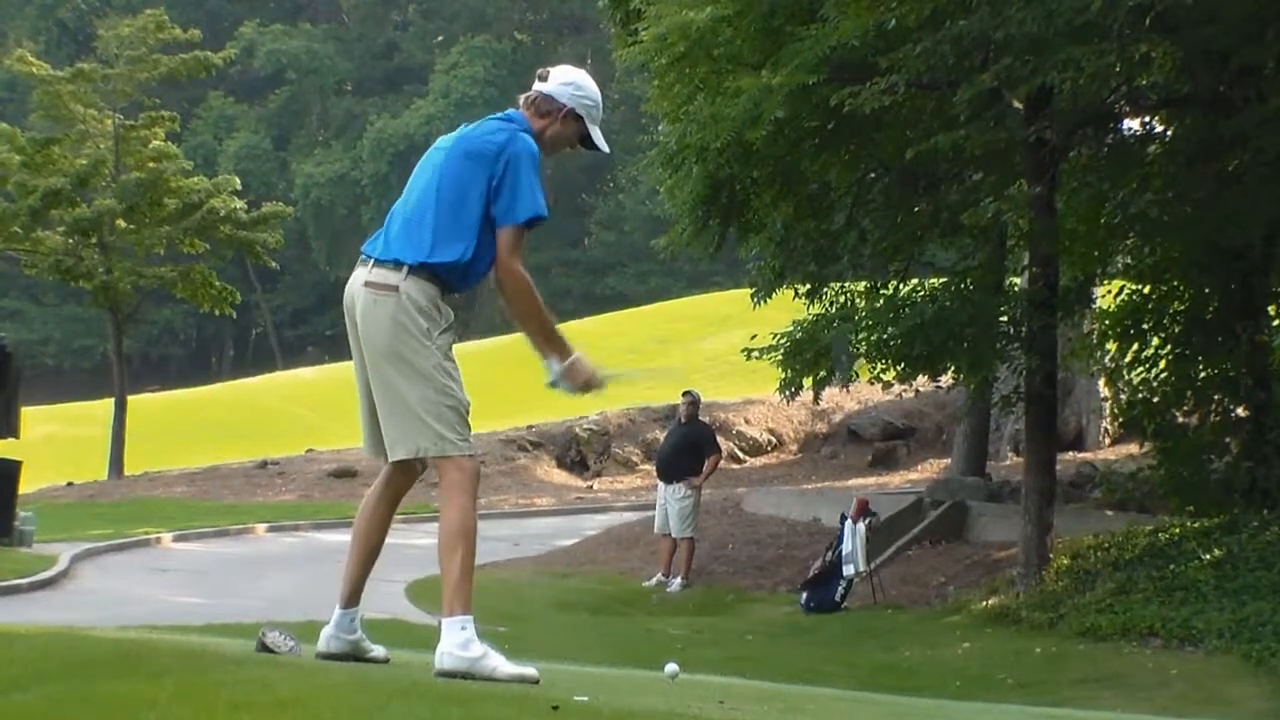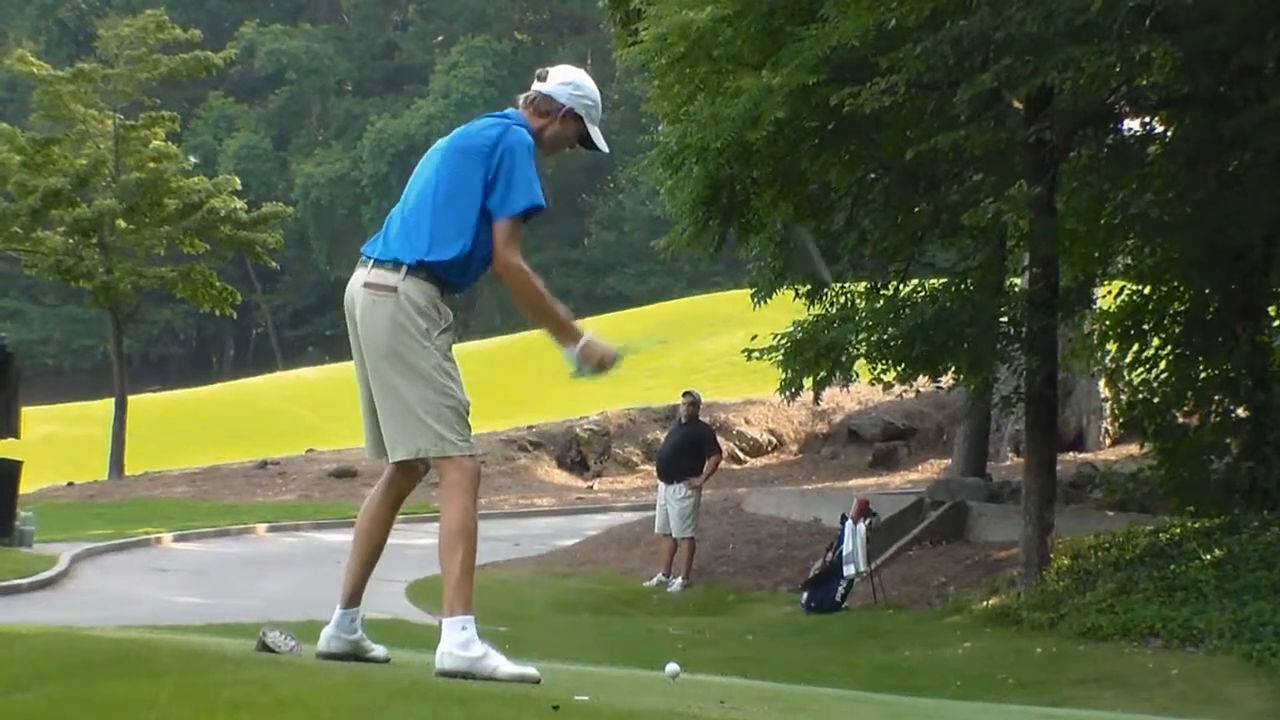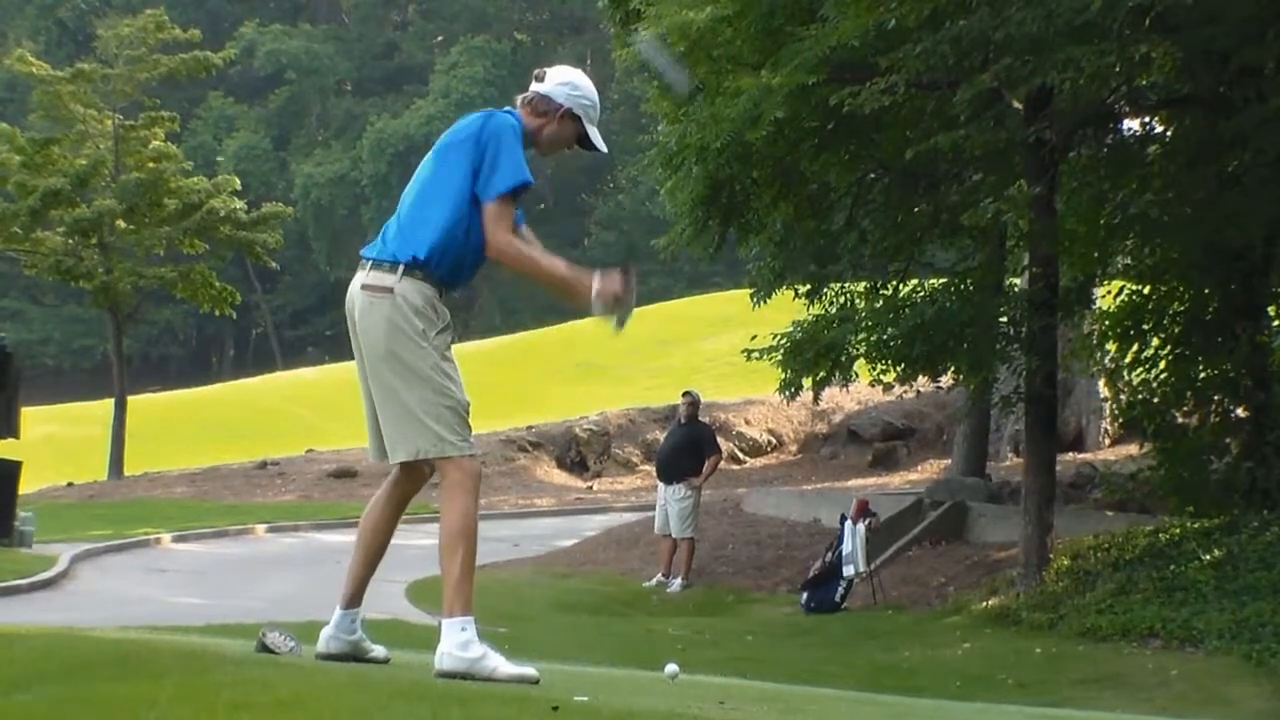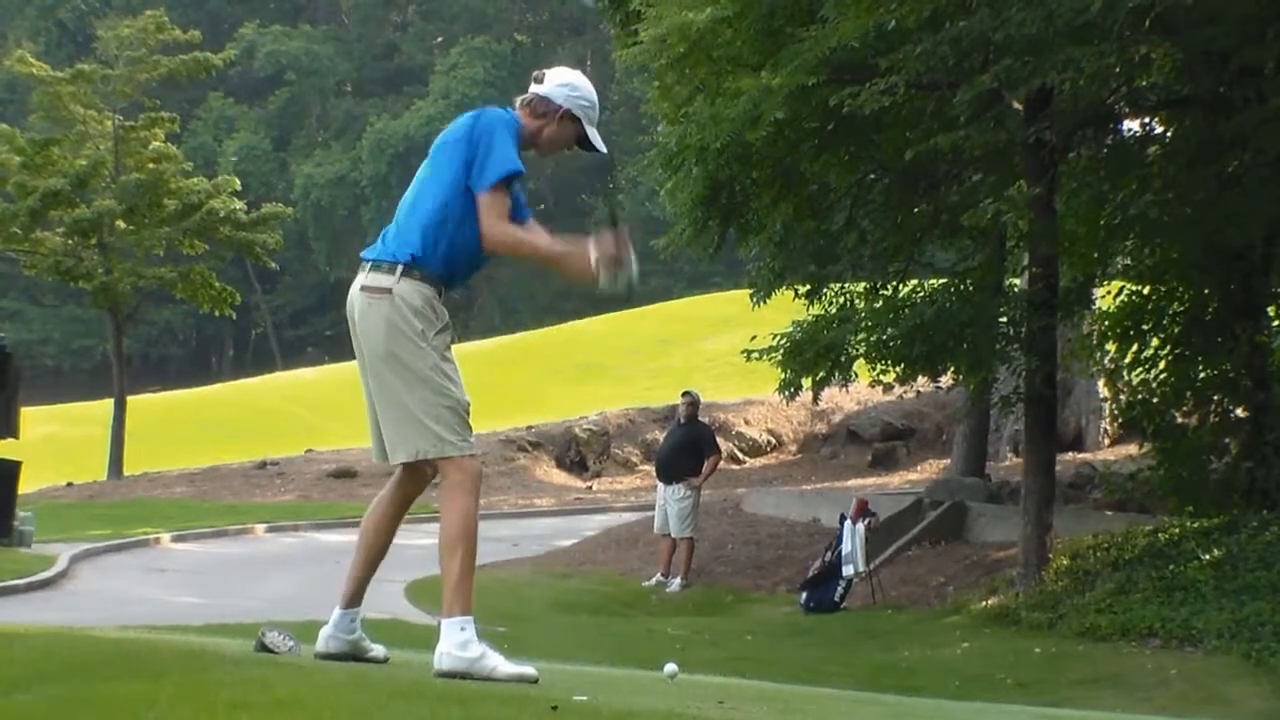
dt=0.4s
person 1, frame 1
left shoulder: (473, 136)
right shoulder: (517, 147)
left elbow: (491, 267)
right elbow: (509, 270)
left wrist: (546, 356)
right wrist: (565, 358)
left hip: (371, 289)
right hip: (405, 299)
left knee: (401, 467)
right knee: (458, 468)
left ankle: (342, 625)
right ankle: (458, 640)
person 1, frame 2
left shoulder: (478, 137)
right shoulder: (511, 140)
left elbow: (503, 260)
right elbow: (508, 262)
left wrist: (568, 334)
right wrist: (577, 339)
left hip: (376, 292)
right hip: (404, 299)
left knee: (404, 468)
right knee: (458, 467)
left ankle: (343, 625)
right ankle: (459, 640)
person 1, frame 3
left shoulder: (482, 137)
right shoulder: (500, 130)
left elbow: (528, 251)
right elbow: (500, 245)
left wrist: (593, 285)
right wrist: (591, 291)
left hip: (380, 294)
right hip: (402, 298)
left knee: (410, 470)
right knee: (459, 467)
left ankle: (343, 625)
right ankle: (459, 640)
person 1, frame 4
left shoulder: (498, 161)
right shoulder: (492, 124)
left elbow: (543, 246)
right elbow: (497, 234)
left wrist: (597, 255)
right wrist: (591, 251)
left hip: (389, 298)
right hip: (400, 298)
left knee: (413, 471)
right knee: (459, 467)
left ankle: (342, 624)
right ankle: (458, 640)
person 2, frame 1
left shoulder: (702, 430)
right shoulder: (676, 425)
left elbow: (715, 456)
left wrist: (700, 479)
right wrist: (661, 480)
left hip: (683, 489)
right hip: (664, 486)
left knee: (684, 534)
right knee: (665, 532)
left ankle: (683, 577)
right ankle: (664, 574)
person 2, frame 2
left shoulder: (702, 430)
right shoulder: (677, 426)
left elbow: (716, 456)
left wrist: (701, 479)
right wrist: (661, 479)
left hip: (683, 489)
right hip: (665, 486)
left knee: (684, 534)
right knee: (666, 532)
left ankle: (684, 578)
right ankle: (665, 574)
person 2, frame 3
left shoulder: (702, 430)
right shoulder: (676, 426)
left elbow: (716, 456)
left wrist: (701, 479)
right wrist: (661, 480)
left hip: (683, 489)
right hip: (664, 486)
left knee: (684, 534)
right knee: (665, 532)
left ankle: (683, 578)
right ankle: (664, 575)
person 2, frame 4
left shoulder: (701, 430)
right shoulder: (676, 426)
left elbow: (715, 456)
left wrist: (700, 479)
right wrist: (660, 479)
left hip: (682, 489)
right hip: (664, 486)
left knee: (683, 534)
right knee: (665, 532)
left ankle: (682, 578)
right ankle: (663, 574)
